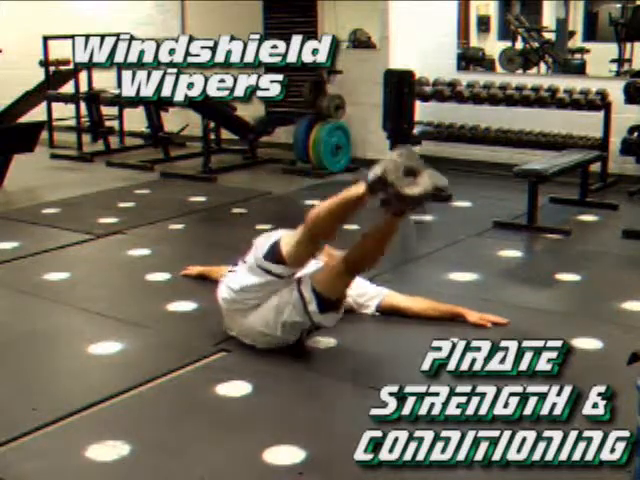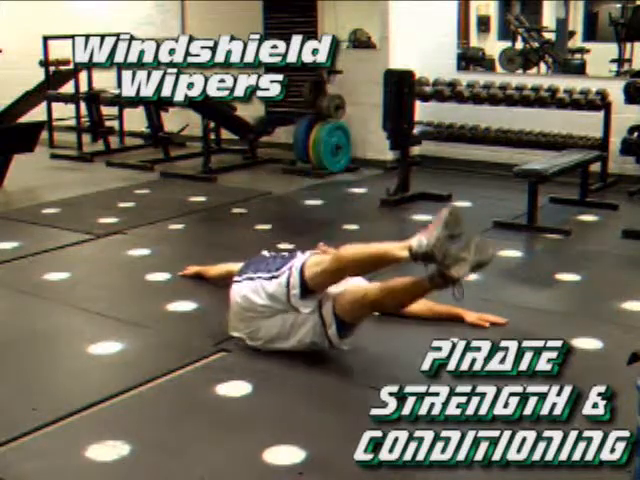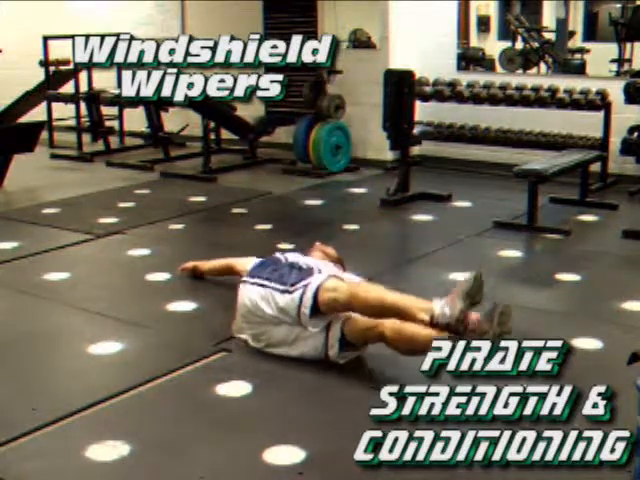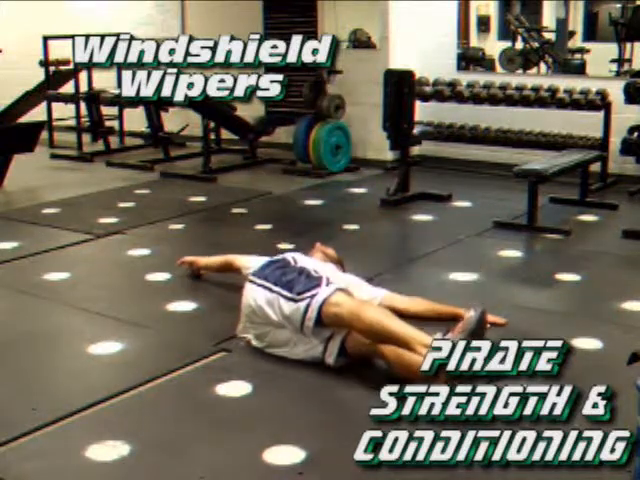
dt=0.3s
person 1, frame 1
left shoulder: (347, 287)
right shoulder: (295, 264)
left elbow: (406, 303)
right elbow: (237, 270)
left wrist: (462, 312)
right wrist: (204, 269)
left hip: (271, 326)
right hip: (242, 298)
left knee: (351, 263)
right knee: (311, 233)
left ankle: (395, 205)
right ankle: (371, 185)
person 1, frame 2
left shoulder: (347, 284)
left elbow: (406, 302)
right elbow: (231, 267)
left wrist: (461, 313)
right wrist: (203, 270)
left knee: (376, 294)
right knee: (338, 261)
left ankle: (442, 275)
right ankle: (416, 247)
person 1, frame 3
left shoulder: (346, 279)
right shoulder: (279, 264)
right elbow: (233, 263)
left knee: (386, 327)
right knee: (347, 292)
right ankle: (436, 311)
person 1, frame 4
left shoulder: (350, 282)
right shoulder: (284, 264)
left elbow: (405, 304)
right elbow: (233, 261)
left wrist: (460, 313)
left hip: (308, 336)
left knee: (382, 345)
right knee: (347, 307)
